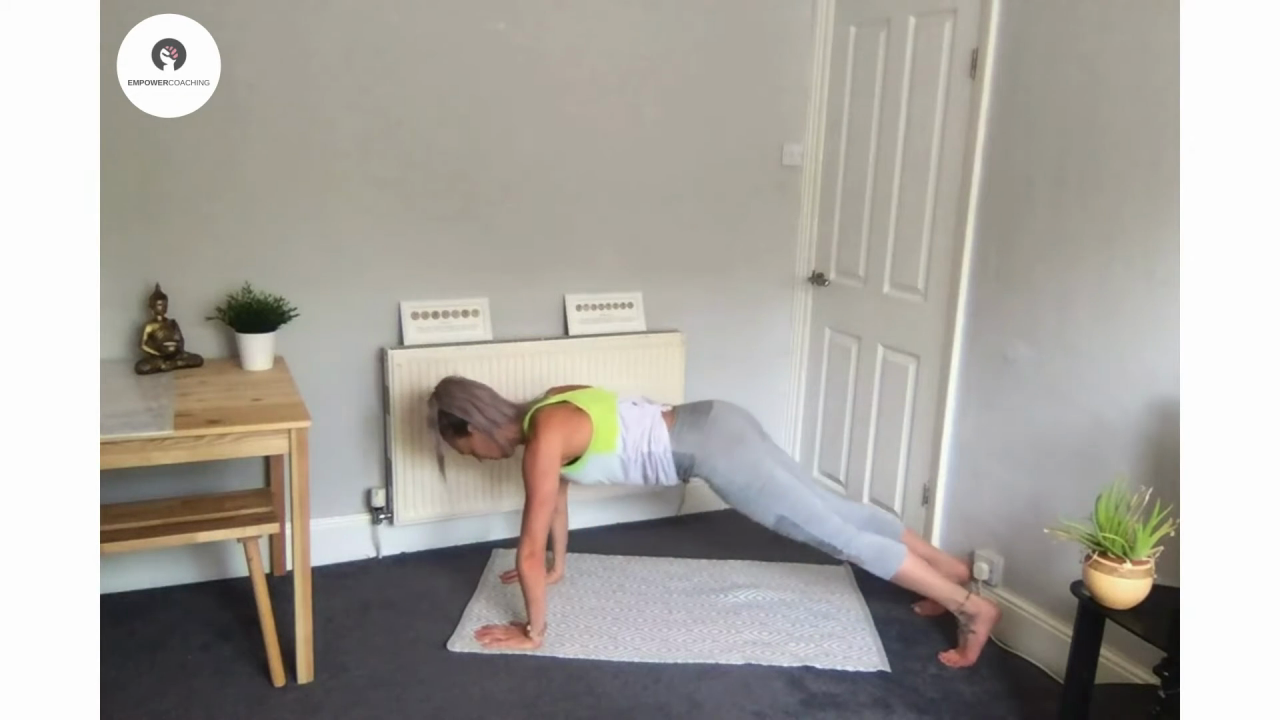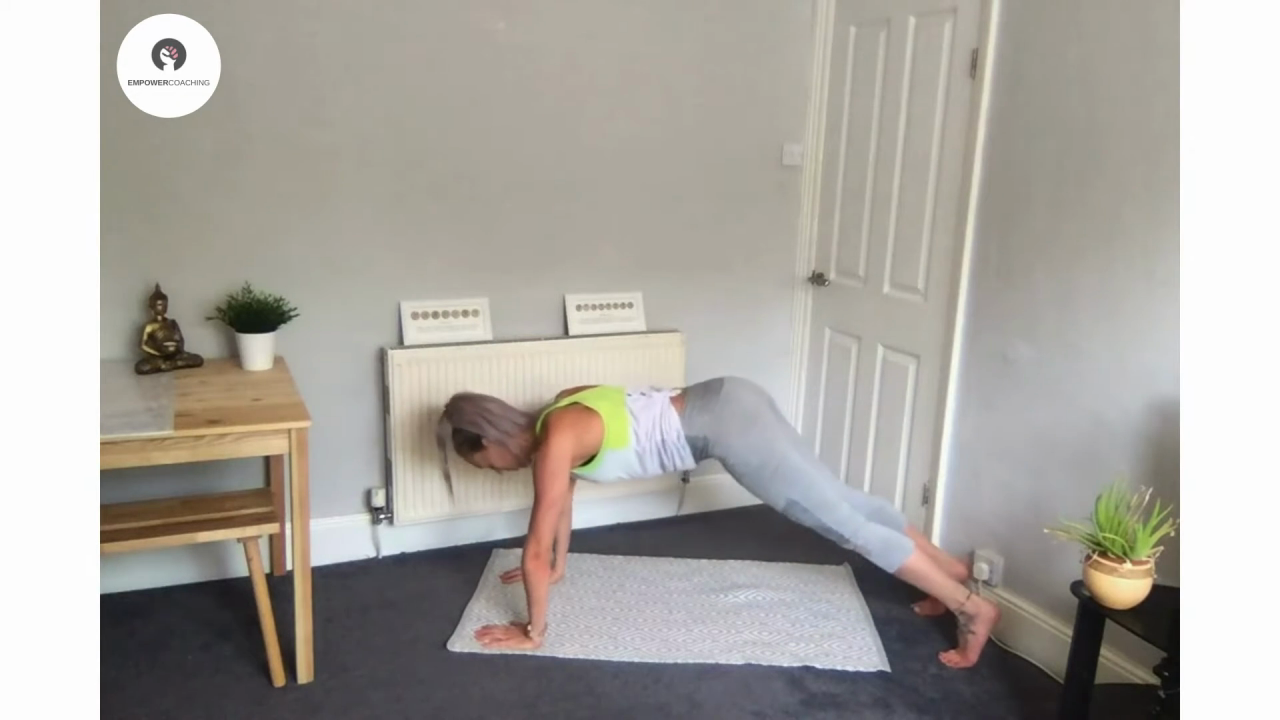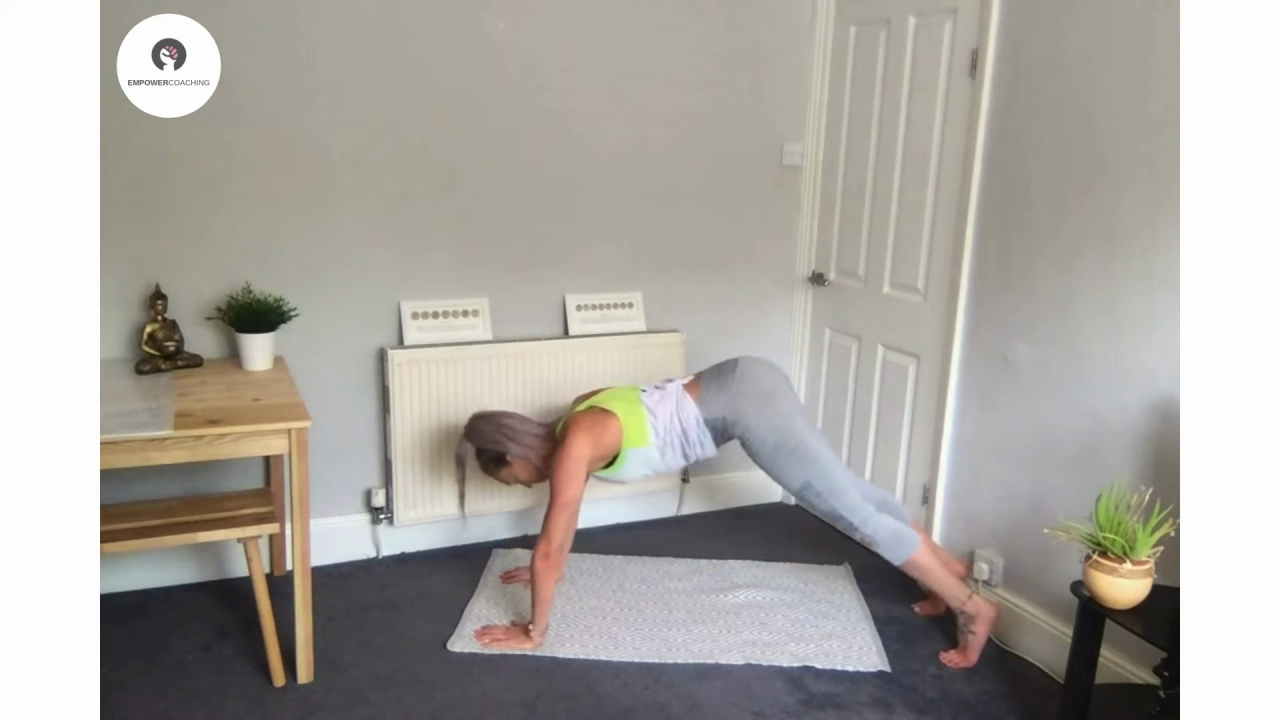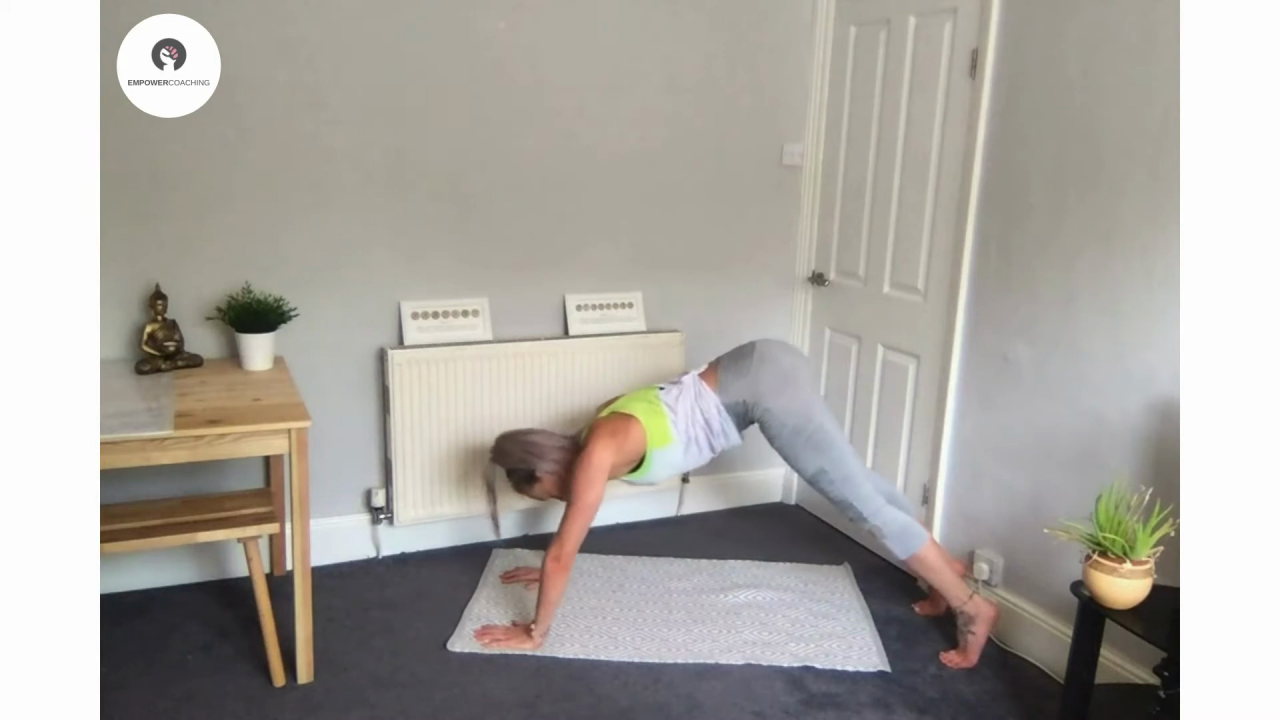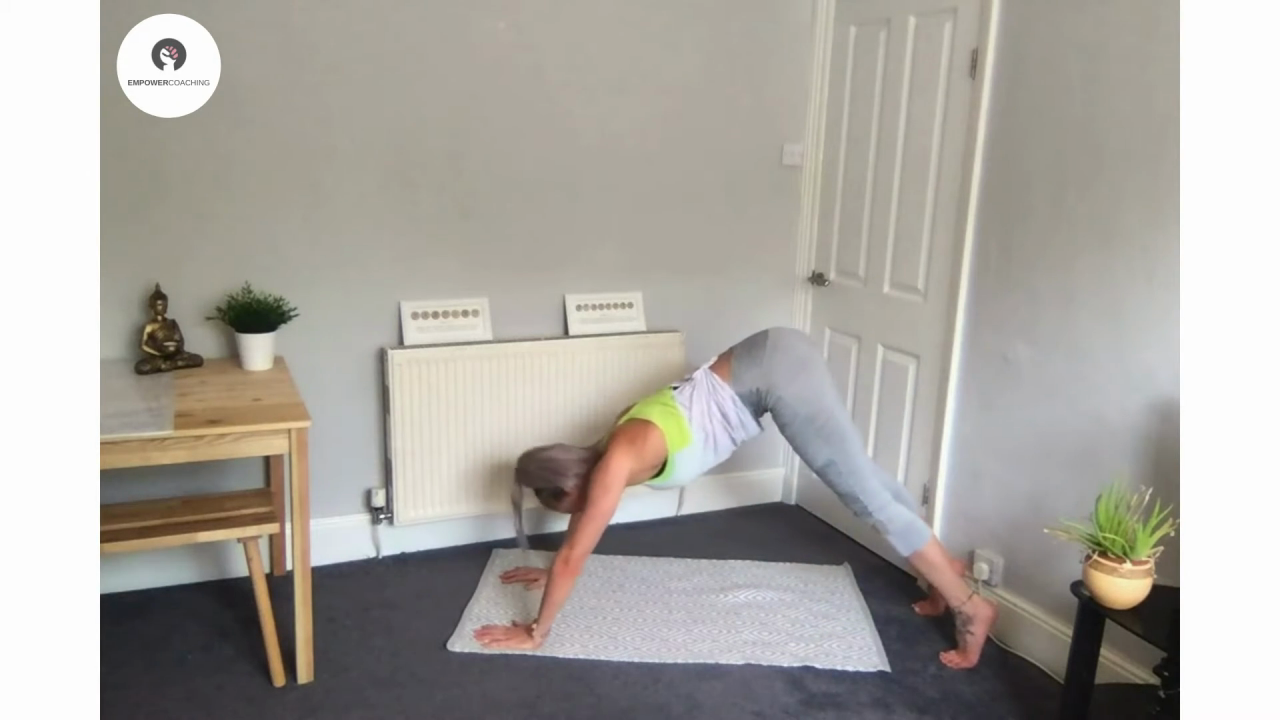
dt=0.3s
person 1, frame 1
left shoulder: (542, 439)
right shoulder: (548, 409)
left elbow: (529, 547)
right elbow: (557, 492)
left wrist: (533, 630)
right wrist: (556, 567)
left hip: (715, 448)
right hip: (716, 424)
left knee: (839, 534)
right knee: (837, 510)
left ankle: (972, 607)
right ankle: (949, 567)
person 1, frame 2
left shoulder: (555, 441)
right shoulder: (557, 417)
left elbow: (535, 548)
right elbow: (564, 495)
left wrist: (533, 632)
right wrist: (557, 568)
left hip: (726, 423)
right hip: (727, 403)
left knee: (846, 524)
right knee: (841, 499)
left ankle: (972, 608)
right ankle: (949, 569)
person 1, frame 3
left shoulder: (572, 448)
right shoulder: (573, 426)
left elbow: (548, 552)
left wrist: (534, 631)
right wrist: (546, 569)
left hip: (745, 402)
right hip: (743, 384)
left knee: (853, 511)
right knee: (853, 492)
left ankle: (971, 607)
right ankle: (948, 567)
person 1, frame 4
left shoulder: (595, 455)
right shoulder: (593, 440)
left elbow: (562, 554)
left wrist: (535, 633)
right wrist: (549, 568)
left hip: (763, 383)
right hip: (760, 367)
left knee: (862, 503)
right knee: (862, 485)
left ankle: (972, 607)
right ankle: (948, 571)
person 1, frame 5
left shoulder: (617, 464)
right shoulder: (608, 454)
left elbow: (572, 559)
right elbow: (578, 534)
left wrist: (535, 633)
right wrist: (553, 570)
left hip: (778, 372)
right hip: (772, 358)
left knee: (869, 498)
right knee: (867, 482)
left ankle: (970, 608)
right ankle: (948, 571)
